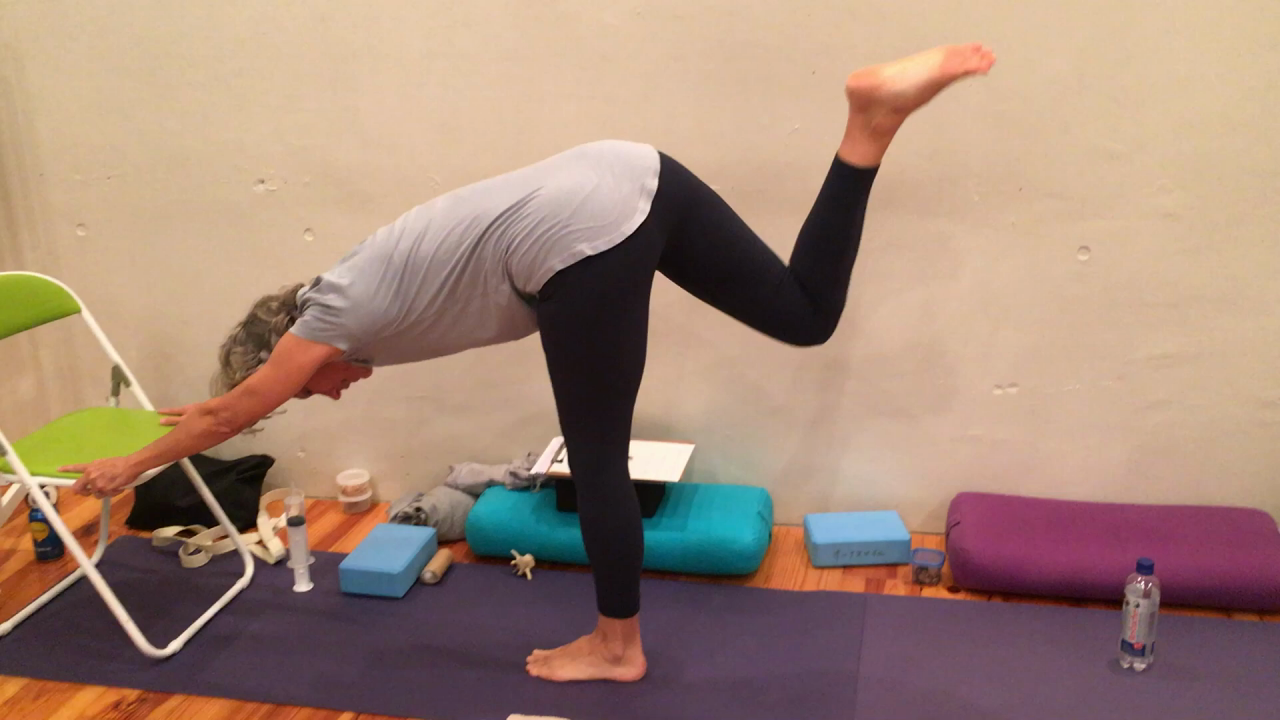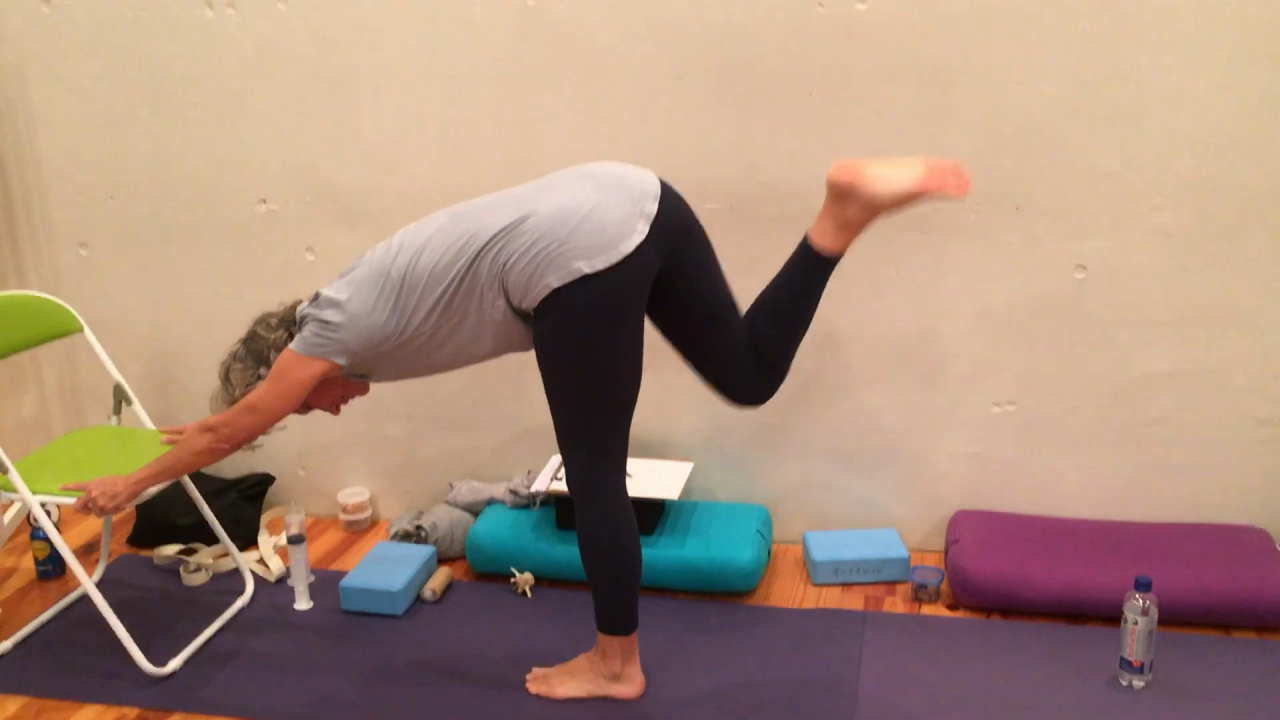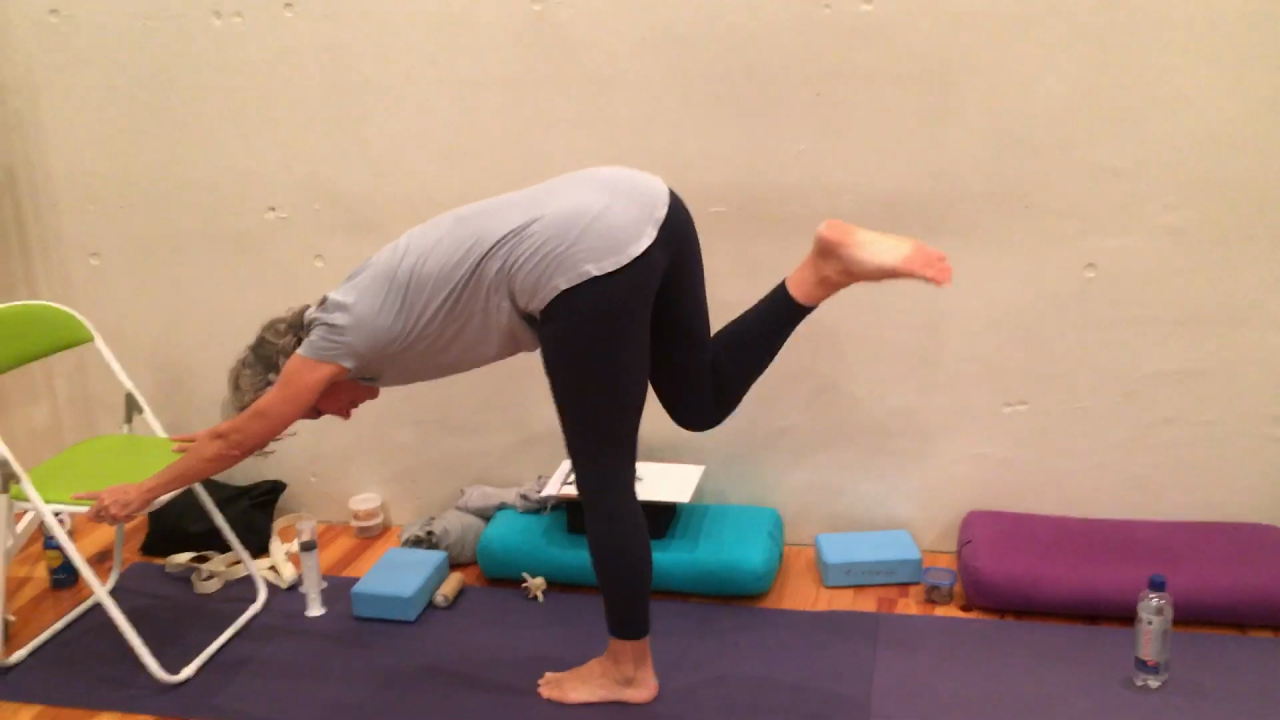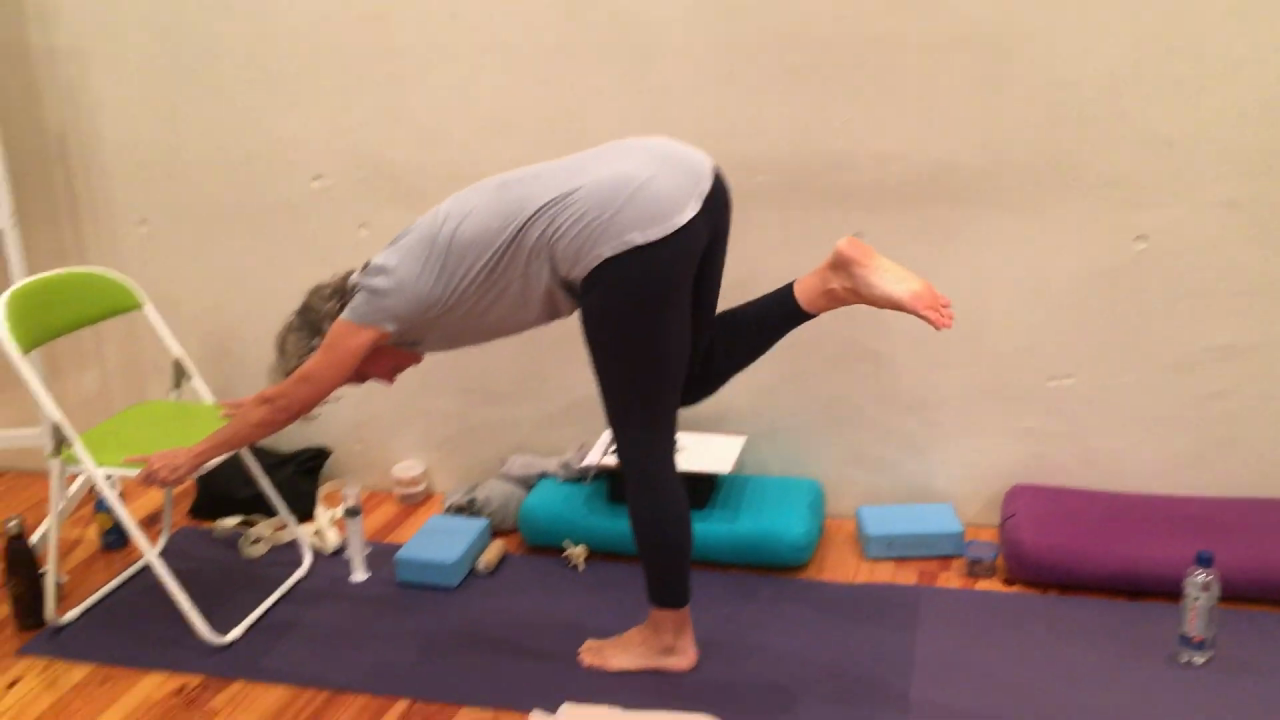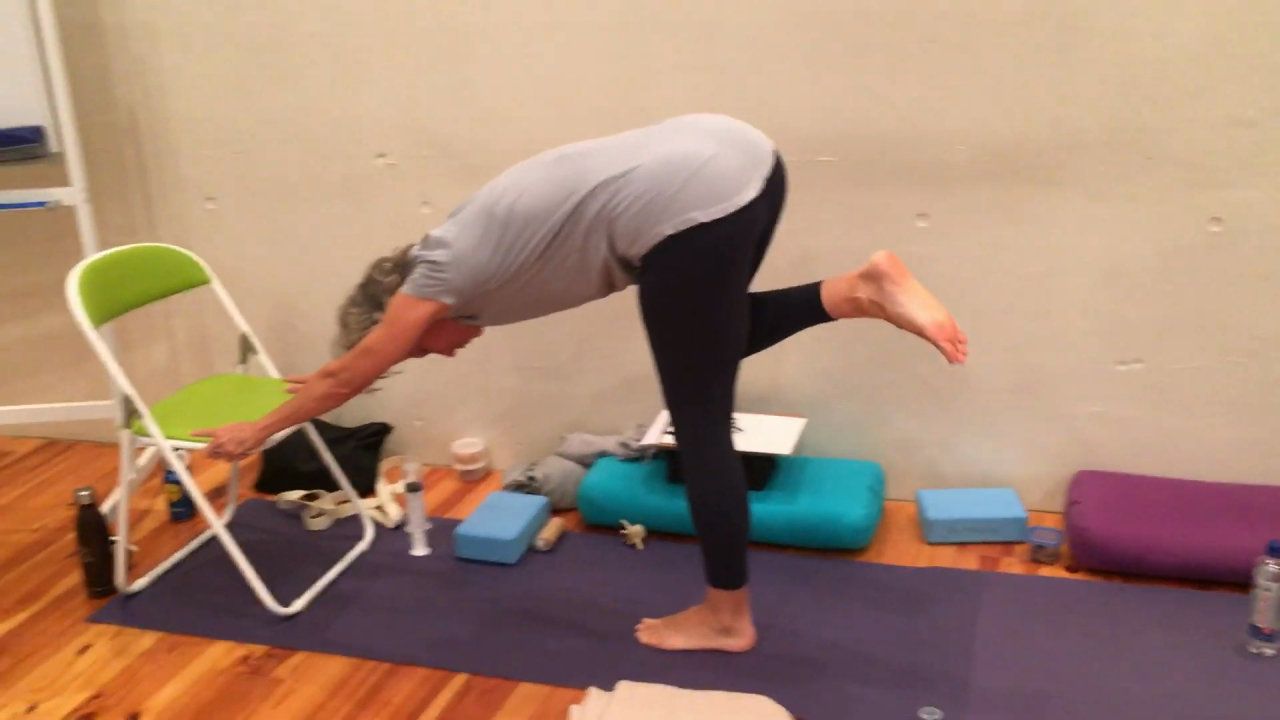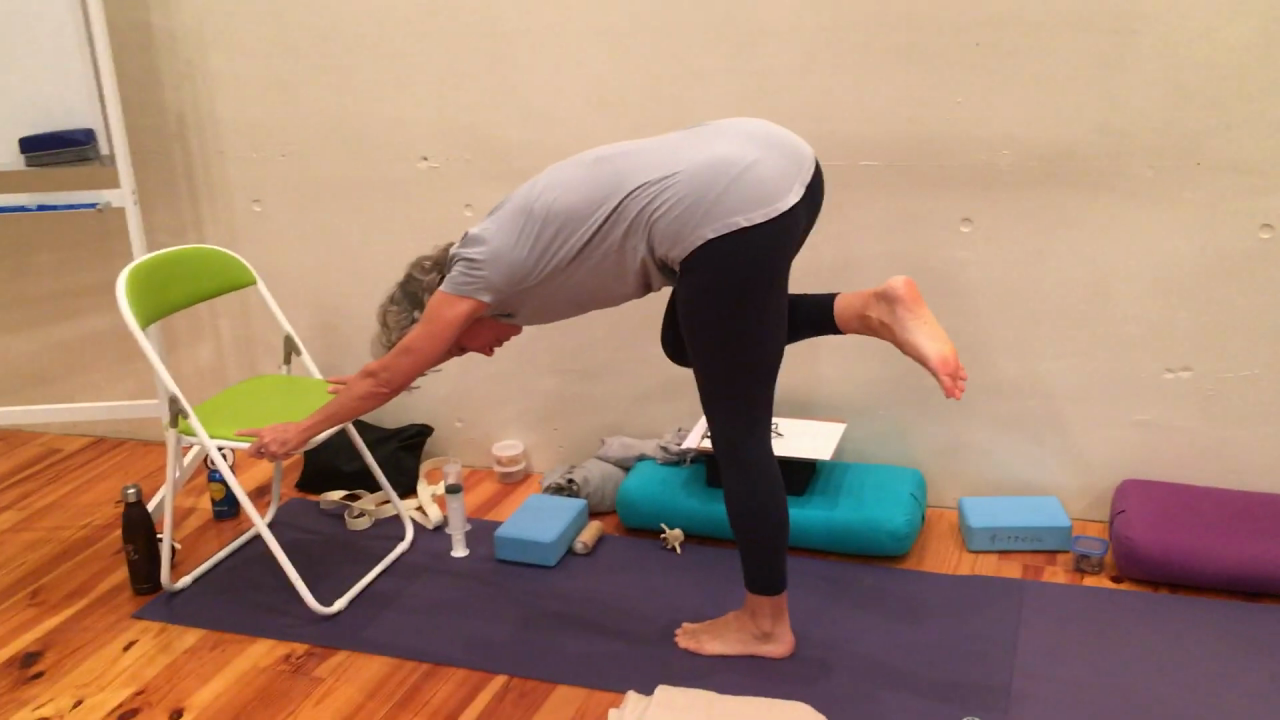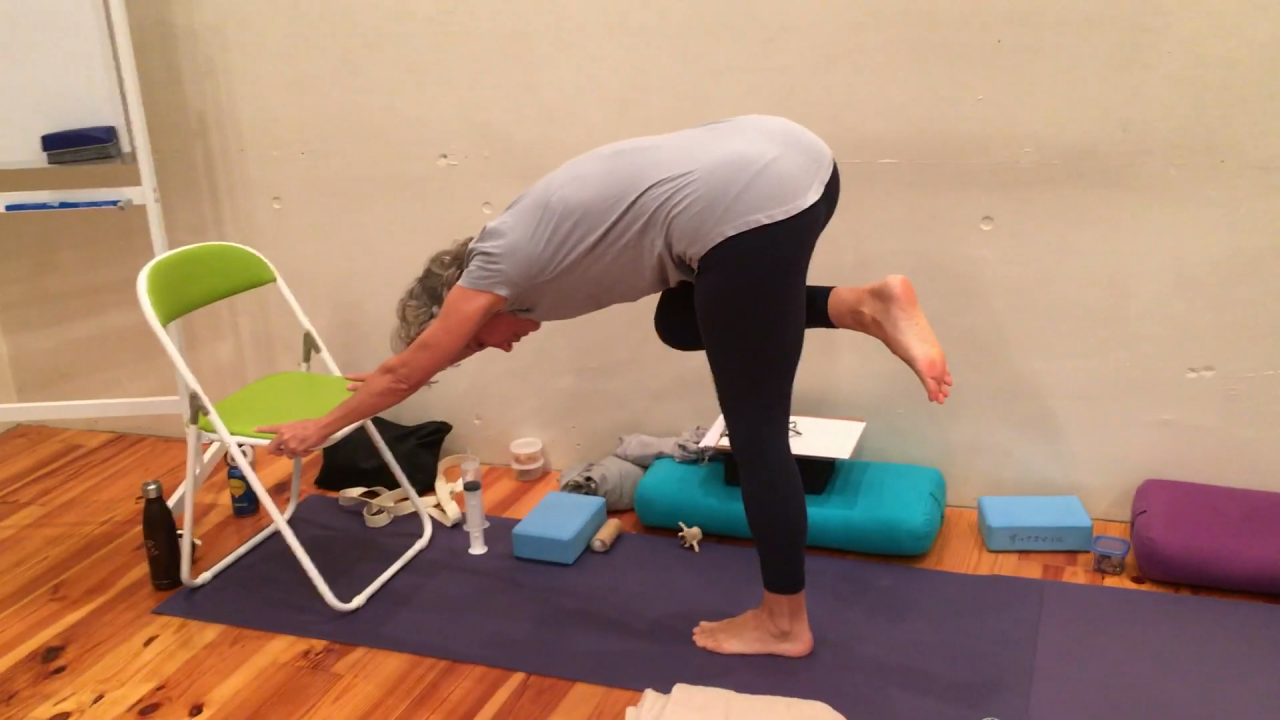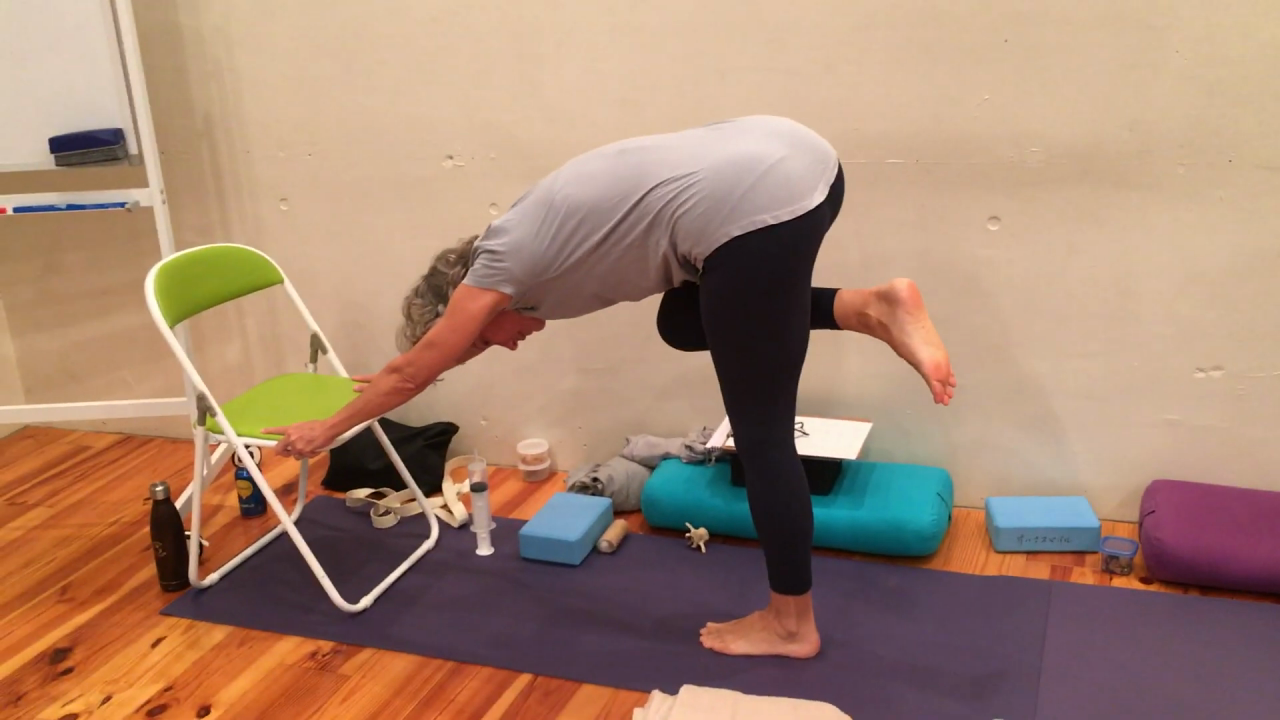
dt=0.2s
person 1, frame 1
left shoulder: (329, 321)
right shoulder: (352, 288)
left elbow: (228, 419)
left wrist: (127, 467)
right wrist: (212, 407)
left hip: (585, 238)
right hip: (630, 174)
left knee: (597, 460)
right knee: (802, 314)
left ankle: (615, 646)
right ankle: (868, 121)
person 1, frame 2
left shoulder: (325, 338)
right shoulder: (348, 307)
left elbow: (227, 435)
left wrist: (127, 486)
right wrist: (212, 428)
left hip: (580, 258)
right hip: (628, 199)
left knee: (595, 479)
right knee: (745, 374)
left ankle: (615, 664)
right ankle: (841, 213)
person 1, frame 3
left shoulder: (335, 339)
right shoulder: (358, 310)
left elbow: (242, 441)
left wrist: (139, 494)
right wrist: (223, 436)
left hip: (587, 260)
right hip: (637, 205)
left knee: (603, 482)
right knee: (698, 400)
left ankle: (628, 670)
right ankle: (821, 270)
person 1, frame 4
left shoulder: (378, 304)
right shoulder: (404, 274)
left elbow: (287, 403)
left wrist: (188, 458)
right wrist: (263, 405)
left hip: (630, 226)
right hip: (677, 176)
left knee: (643, 449)
right knee: (684, 376)
left ankle: (669, 638)
right ankle: (831, 282)
person 1, frame 5
left shoulder: (436, 278)
right shoulder: (463, 248)
left elbow: (346, 376)
left wrist: (256, 431)
right wrist: (334, 379)
left hip: (690, 204)
right hip: (738, 155)
left knee: (699, 431)
right knee: (690, 347)
left ankle: (726, 619)
right ankle: (859, 291)
person 1, frame 6
left shoulder: (475, 275)
right shoulder: (502, 247)
left elbow: (386, 379)
left wrist: (299, 433)
right wrist: (375, 379)
left hip: (731, 208)
right hip: (777, 160)
left knee: (737, 436)
right knee: (689, 342)
left ankle: (765, 625)
right ankle: (869, 310)
person 1, frame 7
left shoulder: (492, 272)
right shoulder: (519, 245)
left elbow: (407, 373)
left wrist: (319, 429)
right wrist: (392, 379)
left hip: (748, 204)
right hip: (789, 158)
left knee: (755, 433)
right knee: (682, 324)
left ankle: (783, 624)
right ankle: (864, 307)
person 1, frame 8
left shoulder: (498, 269)
right shoulder: (526, 243)
left elbow: (412, 372)
left wrist: (325, 430)
right wrist: (401, 378)
left hip: (754, 205)
right hip: (796, 160)
left knee: (760, 433)
right knee: (684, 325)
left ankle: (790, 624)
right ankle: (871, 310)
